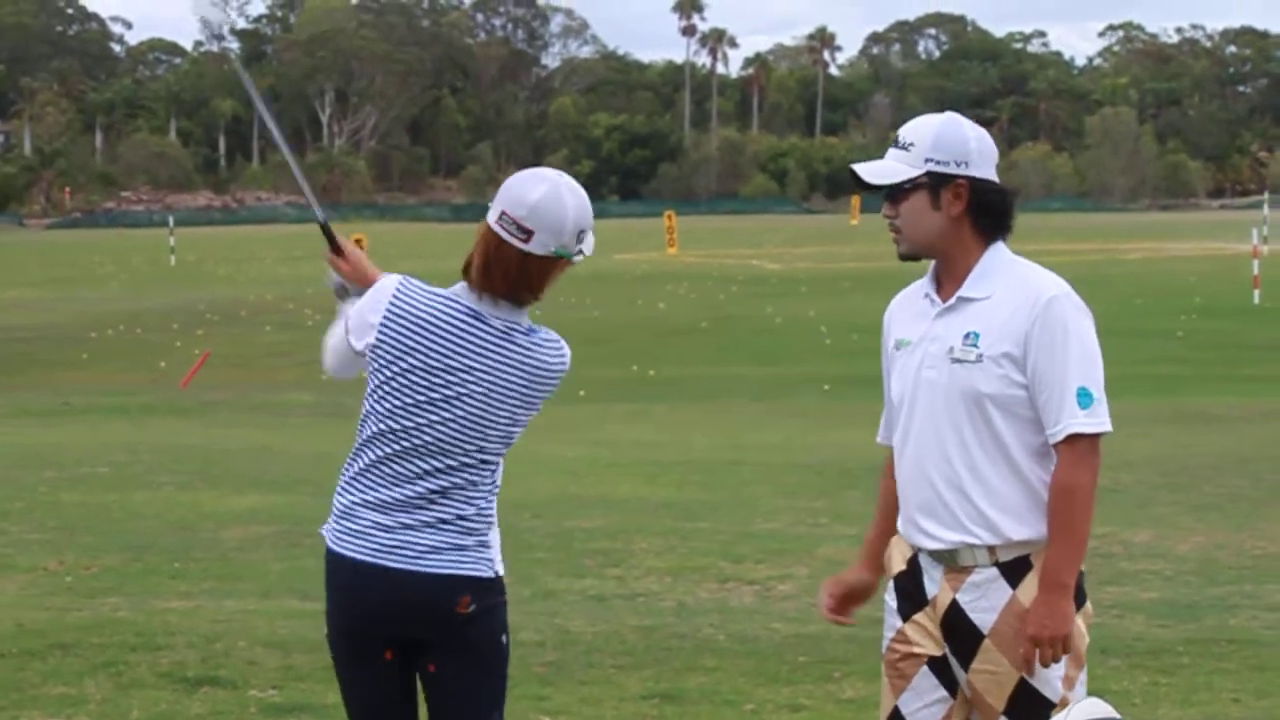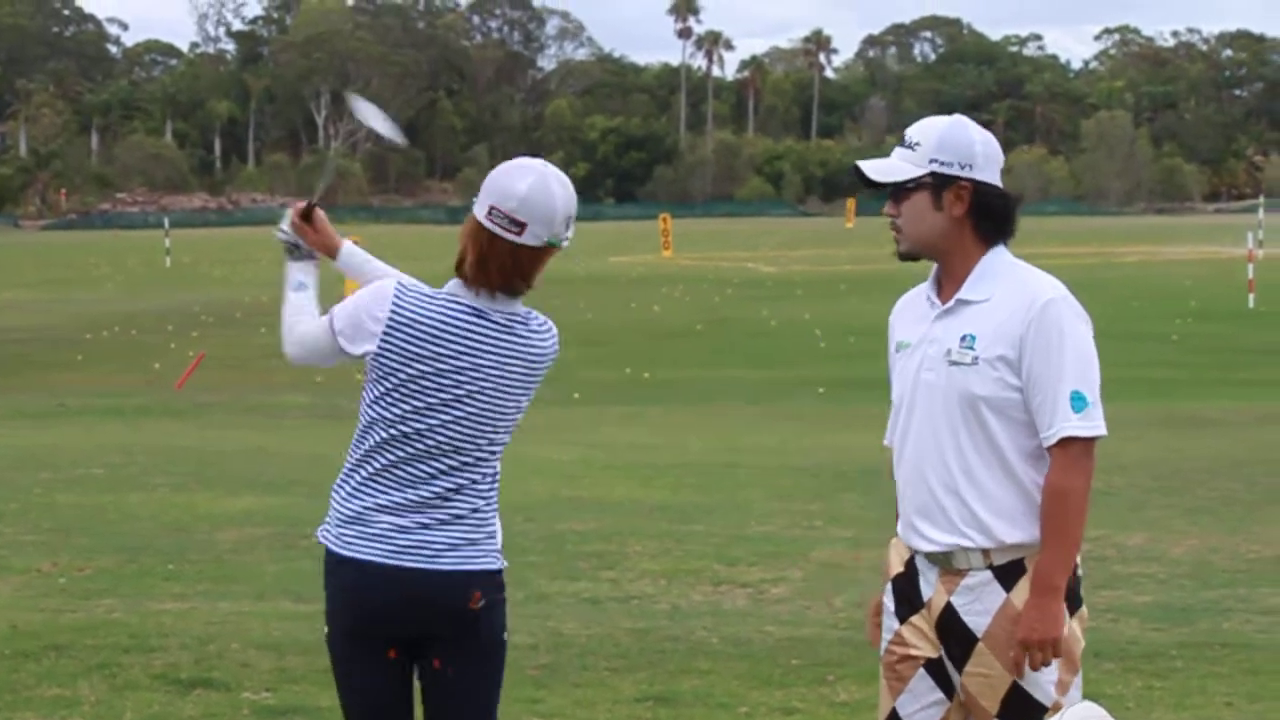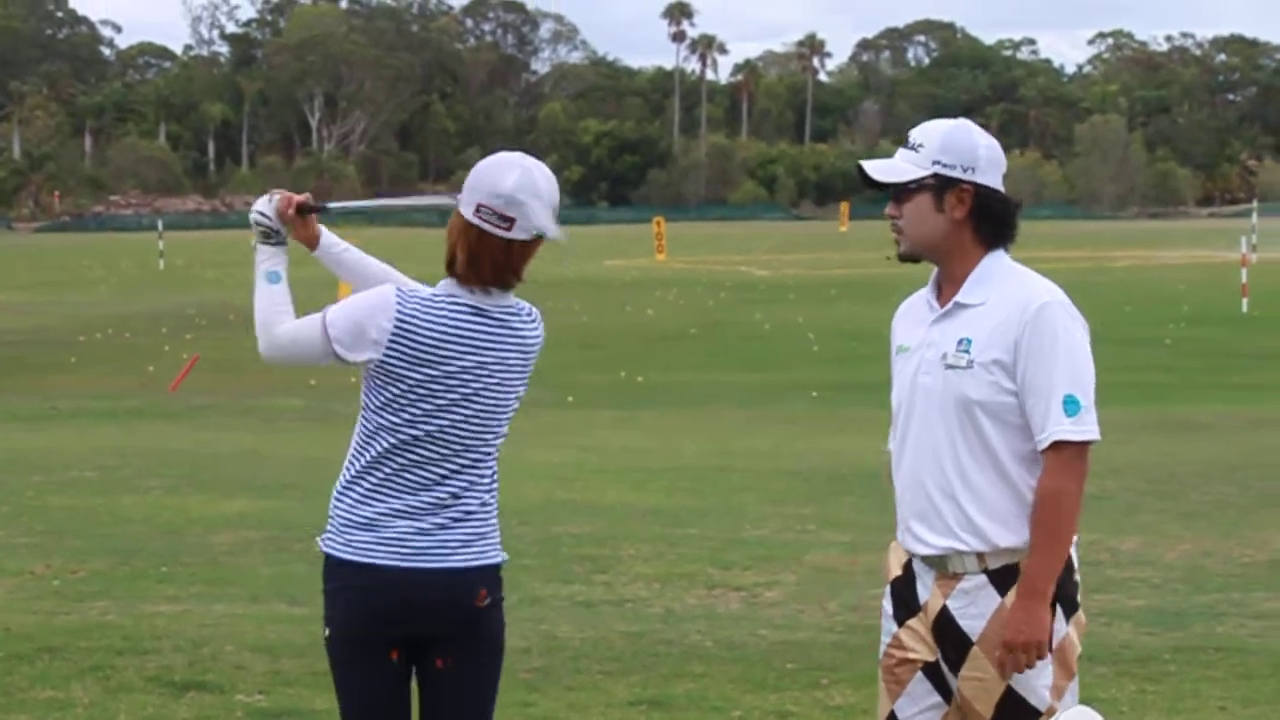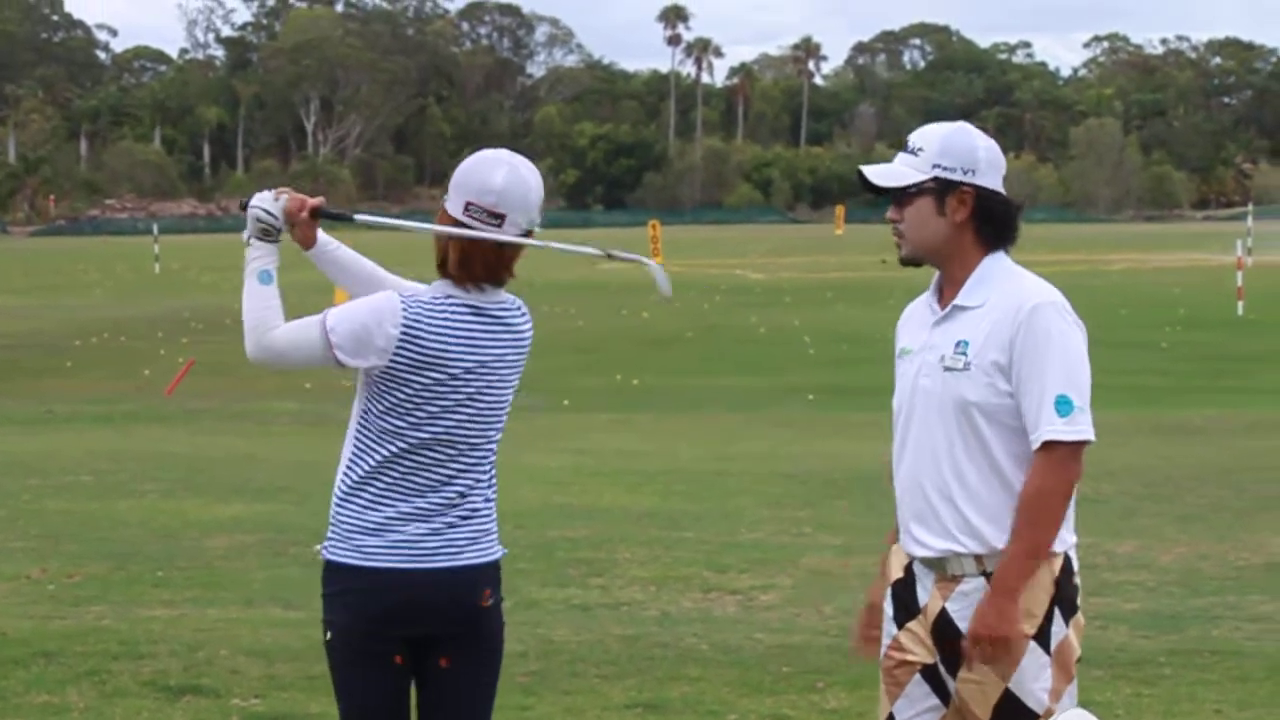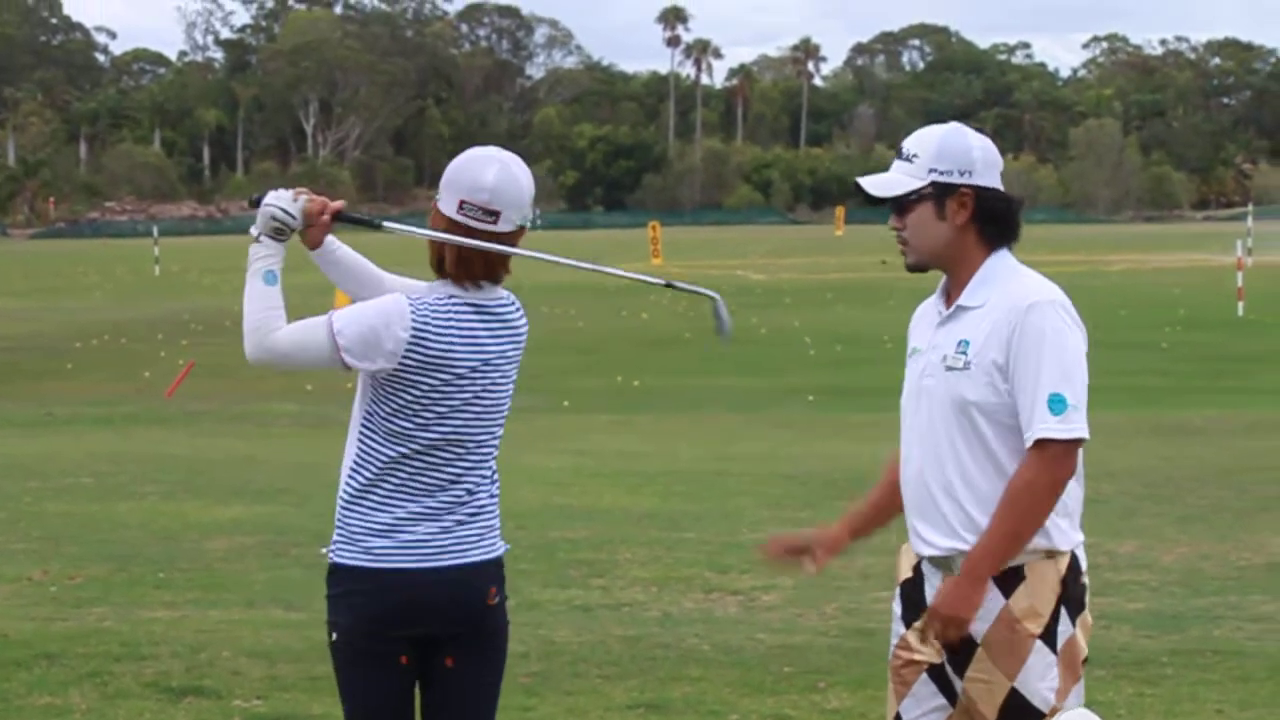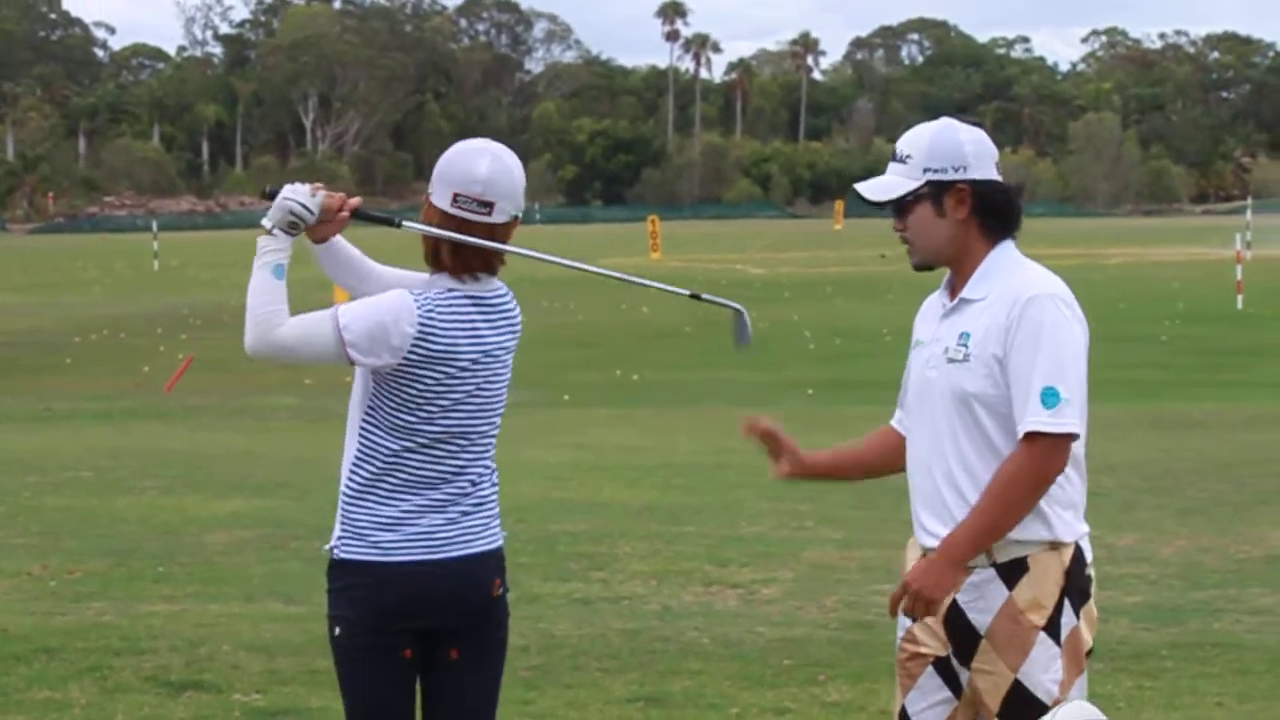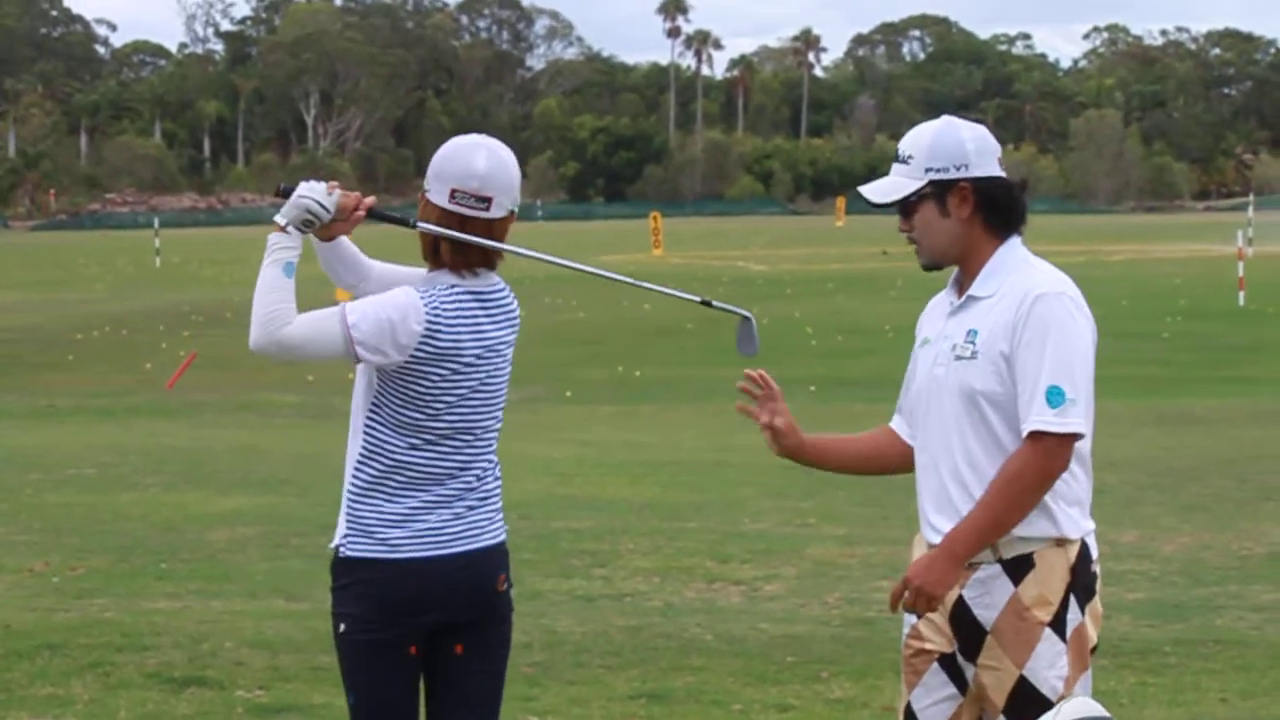
dt=0.1s
person 1, frame 1
left shoulder: (1041, 304)
right shoulder: (904, 311)
left elbow: (1078, 455)
left wrist: (1055, 593)
right wrist: (868, 562)
left hip: (1016, 583)
right hip: (919, 583)
person 1, frame 2
left shoulder: (1038, 307)
right shoulder: (908, 313)
left elbow: (1070, 459)
left wrist: (1046, 597)
right wrist: (900, 581)
left hip: (1013, 586)
right hip: (918, 582)
person 1, frame 3
left shoulder: (1035, 310)
right shoulder: (911, 315)
left elbow: (1065, 462)
left wrist: (1033, 599)
left hip: (1008, 589)
right hip: (917, 585)
person 1, frame 4
left shoulder: (1033, 313)
right shoulder: (914, 319)
left elbow: (1058, 460)
left wrist: (1007, 593)
right wrist: (890, 582)
left hip: (1014, 589)
right hip: (921, 587)
person 1, frame 5
left shoulder: (1032, 309)
right shoulder: (928, 317)
left elbow: (1053, 457)
left wrist: (972, 579)
right wrist: (840, 533)
left hip: (1013, 586)
right hip: (927, 583)
person 1, frame 6
left shoulder: (1034, 302)
right shoulder: (933, 312)
left elbow: (1045, 451)
left wrist: (948, 558)
right wrist: (807, 461)
left hip: (1022, 579)
right hip: (940, 574)
person 1, frame 7
left shoulder: (1042, 299)
right shoulder: (940, 310)
left elbow: (1048, 450)
left wrist: (951, 556)
right wrist: (799, 445)
left hip: (1028, 576)
right hip: (945, 571)
person 2, frame 1
left shoulder: (394, 302)
right shoulder: (549, 359)
left elbow: (337, 361)
left wrist: (357, 293)
left hip: (355, 572)
right hip: (459, 588)
person 2, frame 2
left shoulder: (392, 309)
right shoulder: (539, 341)
left elbow: (299, 345)
left wrist: (303, 261)
right wrist: (338, 250)
left hip: (361, 570)
right hip: (463, 583)
person 2, frame 3
left shoulder: (391, 314)
right shoulder: (526, 331)
left elbow: (276, 343)
left wrist: (270, 246)
right wrist: (318, 240)
left hip: (363, 575)
right hip: (465, 582)
person 2, frame 4
left shoulder: (396, 321)
right shoulder: (514, 323)
left elbow: (264, 346)
left wrist: (262, 242)
right wrist: (312, 239)
left hip: (368, 580)
right hip: (468, 581)
person 2, frame 5
left shoulder: (403, 323)
right shoulder: (509, 318)
left elbow: (265, 346)
left wrist: (267, 241)
right wrist: (318, 240)
left hip: (373, 581)
right hip: (472, 580)
person 2, frame 6
left shoulder: (406, 318)
right shoulder: (500, 307)
left elbow: (264, 339)
right elbow: (372, 282)
left wrist: (279, 231)
right wrist: (325, 235)
left hip: (376, 576)
right hip: (475, 573)
person 2, frame 7
left shoulder: (412, 315)
right shoulder: (497, 301)
left elbow: (271, 336)
right elbow: (370, 280)
left wrist: (290, 228)
right wrist: (330, 233)
left hip: (381, 573)
right hip: (478, 568)
